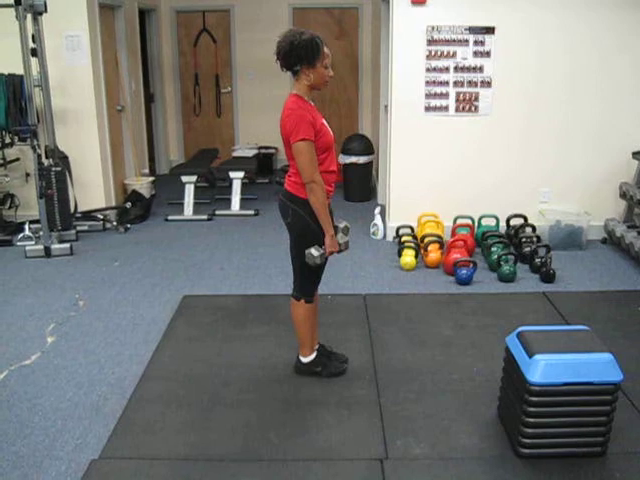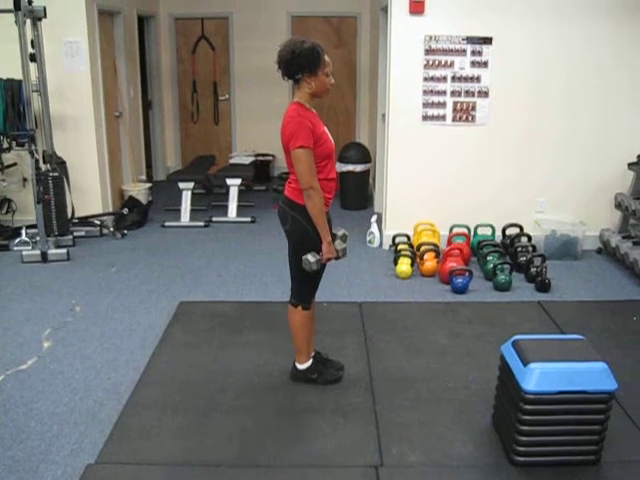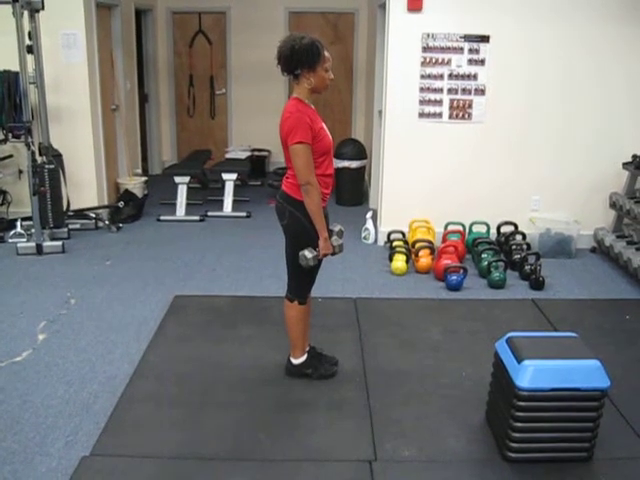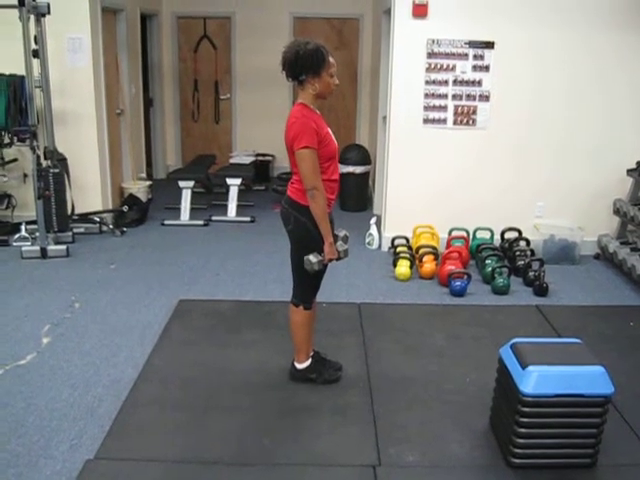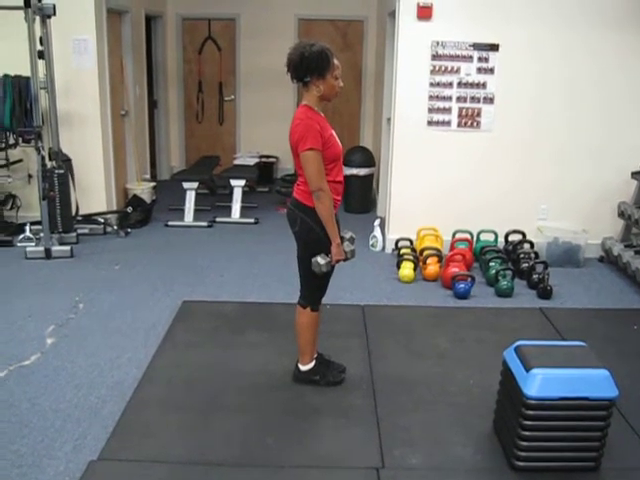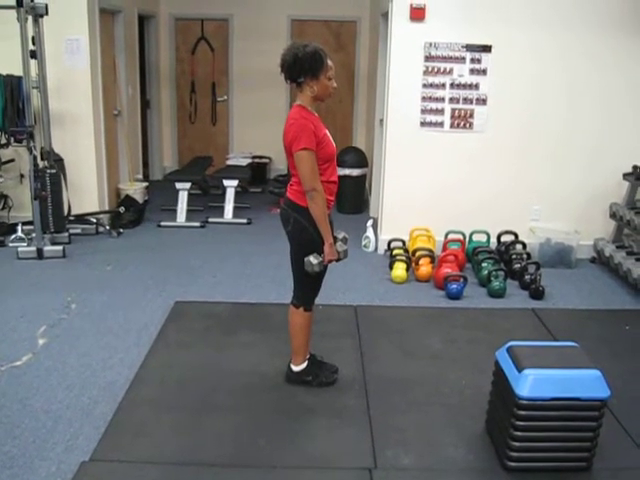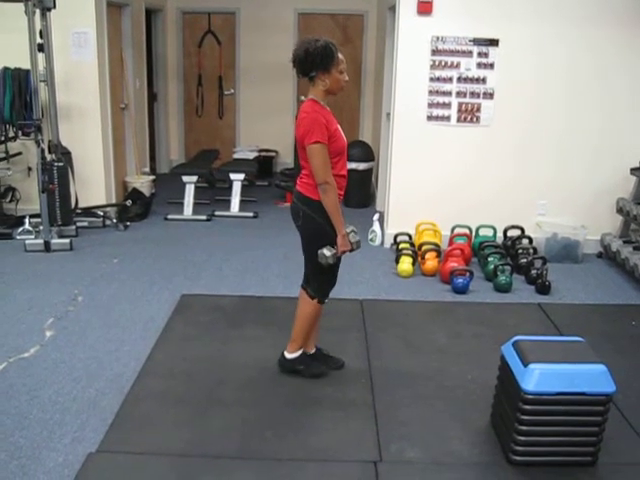
dt=0.7s
person 1, frame 1
left shoulder: (303, 106)
right shoulder: (299, 113)
right elbow: (311, 180)
left wrist: (327, 223)
right wrist: (328, 231)
left hip: (306, 205)
right hip: (303, 208)
left knee: (310, 284)
right knee: (305, 286)
left ankle: (313, 348)
right ankle: (307, 359)
person 1, frame 2
left shoulder: (306, 113)
right shoulder: (299, 120)
right elbow: (309, 186)
left wrist: (325, 228)
right wrist: (325, 237)
left hip: (306, 211)
right hip: (302, 214)
left knee: (308, 290)
right knee: (302, 293)
left ankle: (309, 355)
right ankle: (303, 366)
person 1, frame 3
left shoulder: (304, 109)
right shoulder: (298, 116)
right elbow: (307, 182)
left wrist: (322, 224)
right wrist: (322, 233)
left hip: (303, 206)
right hip: (300, 209)
left knee: (304, 286)
right knee: (299, 288)
left ankle: (304, 350)
right ankle: (298, 361)
person 1, frame 4
left shoulder: (309, 114)
right shoulder: (304, 122)
right elbow: (313, 188)
left wrist: (327, 230)
right wrist: (327, 238)
left hip: (308, 211)
right hip: (305, 215)
left knee: (309, 290)
right knee: (304, 293)
left ankle: (308, 355)
right ankle: (302, 365)
person 1, frame 5
left shoulder: (314, 117)
right shoulder: (308, 123)
right elbow: (318, 189)
left wrist: (333, 232)
right wrist: (335, 239)
left hip: (313, 213)
right hip: (311, 216)
left knee: (314, 292)
right knee: (311, 294)
left ankle: (311, 357)
right ankle: (305, 367)
person 1, frame 6
left shoulder: (307, 116)
right shoulder: (302, 123)
right elbow: (312, 188)
left wrist: (326, 232)
right wrist: (327, 239)
left hip: (307, 213)
right hip: (305, 216)
left knee: (308, 291)
right knee: (305, 293)
left ankle: (304, 357)
right ankle: (298, 367)
person 1, frame 7
left shoulder: (318, 110)
right shoulder: (314, 116)
right elbow: (324, 181)
left wrist: (337, 224)
right wrist: (340, 230)
left hip: (314, 206)
right hip: (315, 208)
left knee: (314, 282)
right knee: (321, 285)
left ankle: (309, 349)
right ankle: (292, 355)
